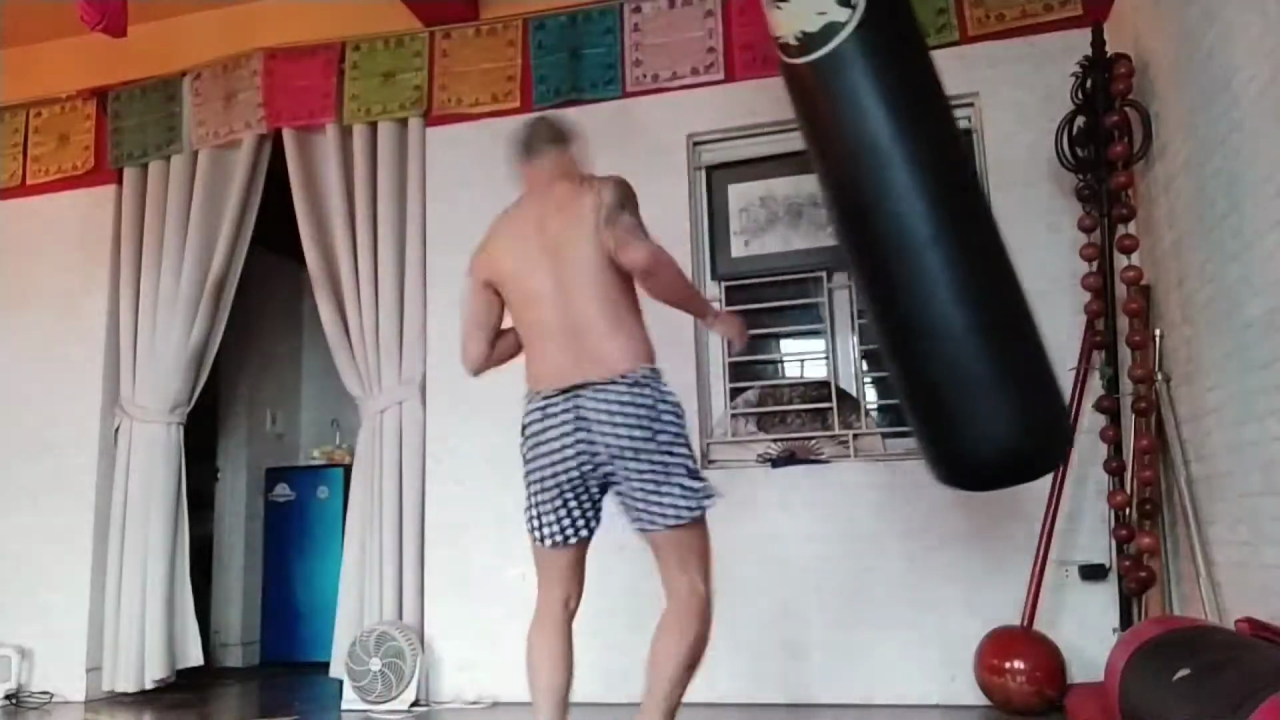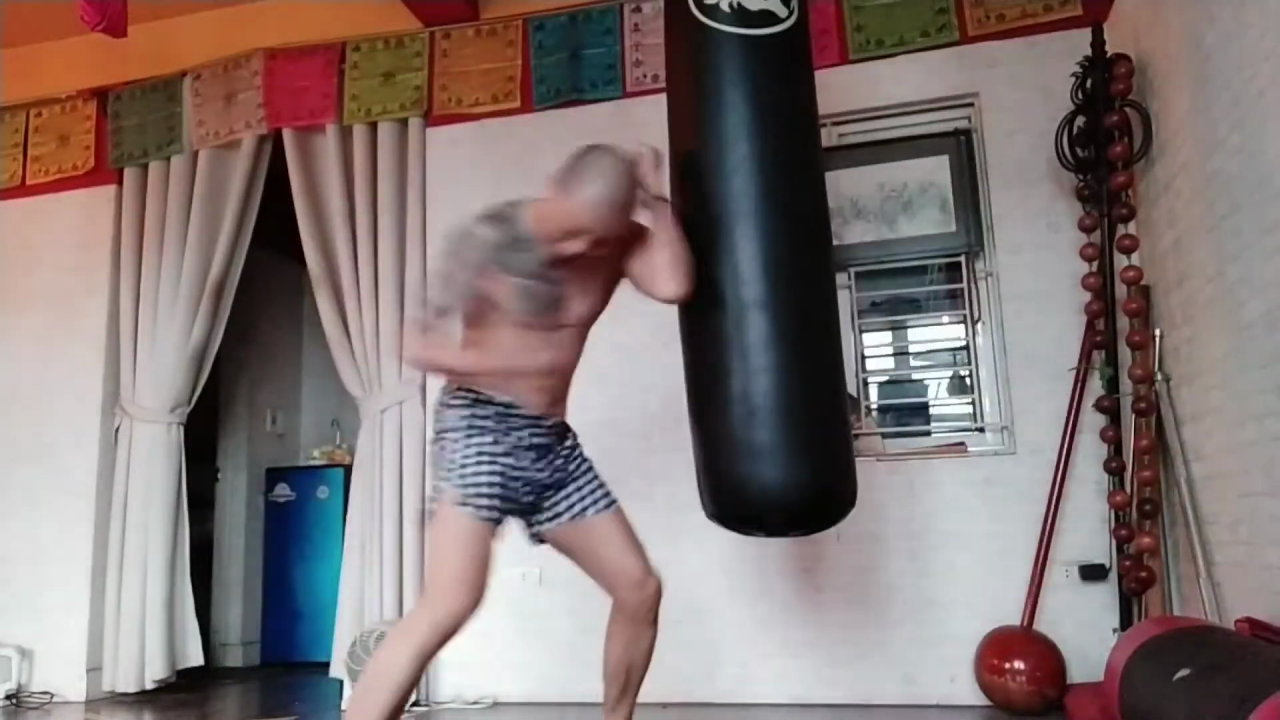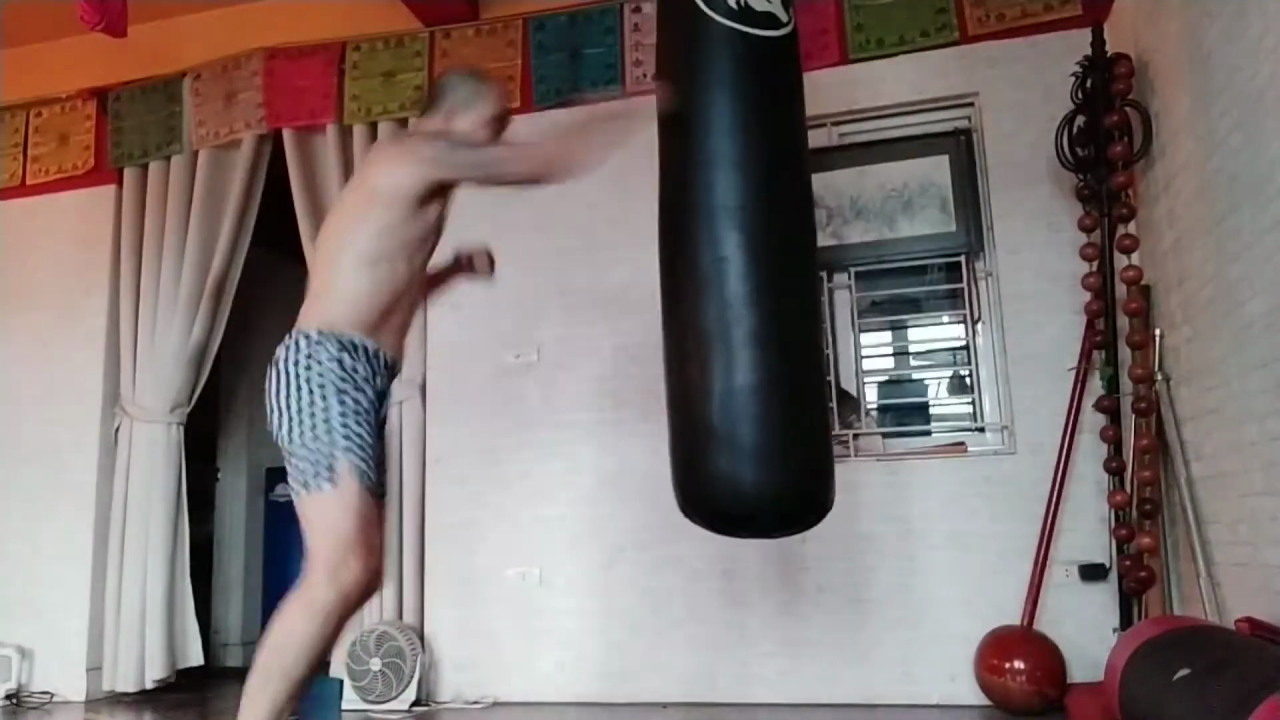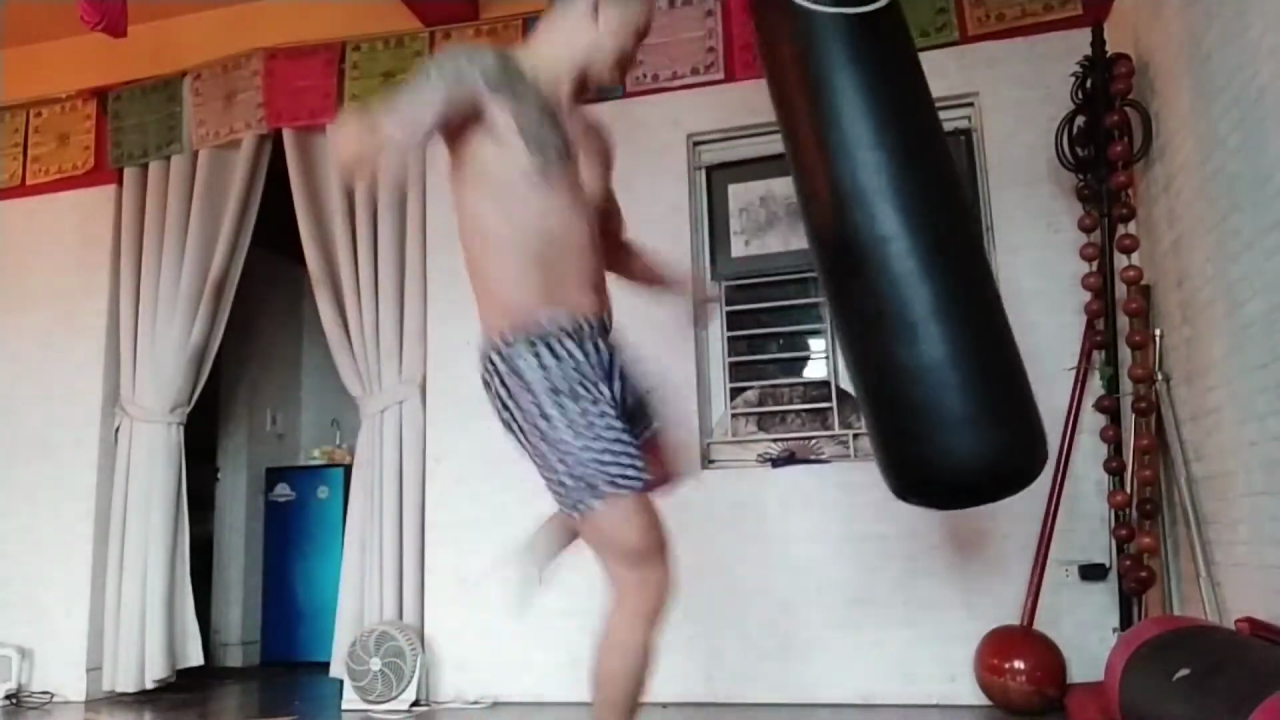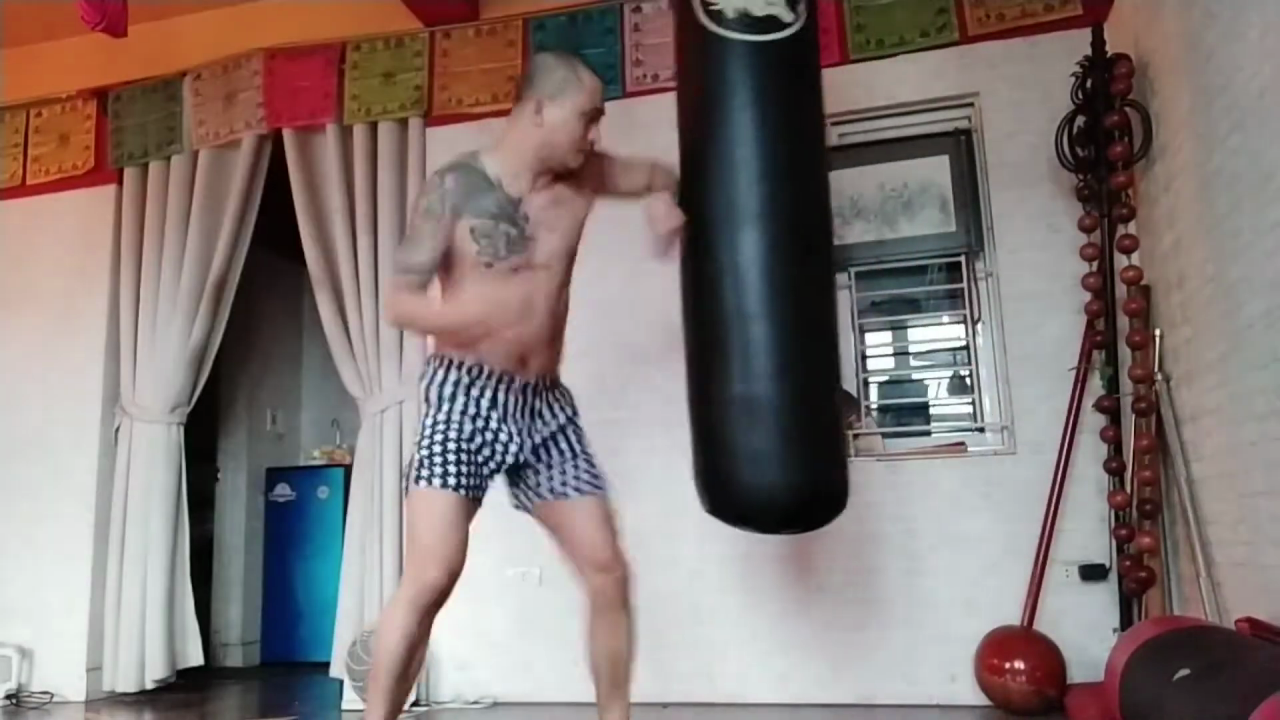
dt=1s
person 1, frame 1
left shoulder: (491, 245)
right shoulder: (603, 194)
left elbow: (475, 358)
right elbow: (640, 256)
right wrist: (711, 314)
left hip: (550, 424)
right hip: (635, 409)
left knee: (557, 604)
right knee: (690, 594)
person 1, frame 2
left shoulder: (622, 242)
right shoulder: (491, 235)
left elbow: (676, 286)
right elbow: (423, 348)
left wrist: (654, 200)
right wrist: (521, 362)
left hip: (550, 443)
right hip: (481, 430)
left knee: (640, 588)
right knee: (449, 604)
person 1, frame 3
left shoulder: (409, 180)
right shoulder: (419, 153)
right elbow: (545, 164)
left wrist: (449, 270)
right wrist: (611, 115)
left hip: (351, 379)
right hip: (323, 373)
left knee: (360, 574)
right knee: (339, 572)
person 1, frame 4
left shoulder: (587, 132)
right shoulder: (481, 74)
right elbow: (357, 137)
left wrist: (672, 281)
right wrist: (369, 137)
left hip: (593, 351)
right hip: (545, 363)
left knee: (652, 470)
right knee: (643, 576)
left ankle: (562, 531)
person 1, frame 5
left shoulder: (578, 177)
right shoulder: (457, 187)
right elbow: (401, 304)
left wrist: (665, 198)
right wrist: (482, 319)
left hip: (543, 403)
right hip: (467, 396)
left knee: (608, 572)
right knee: (428, 579)
